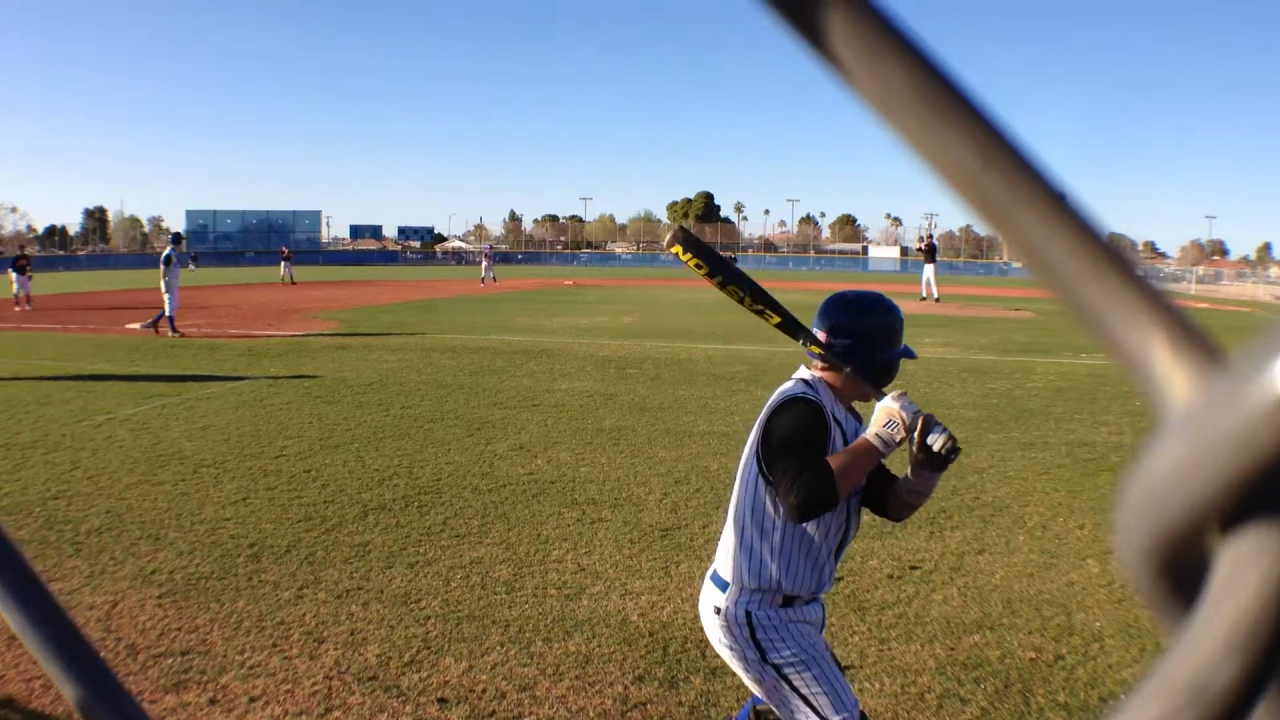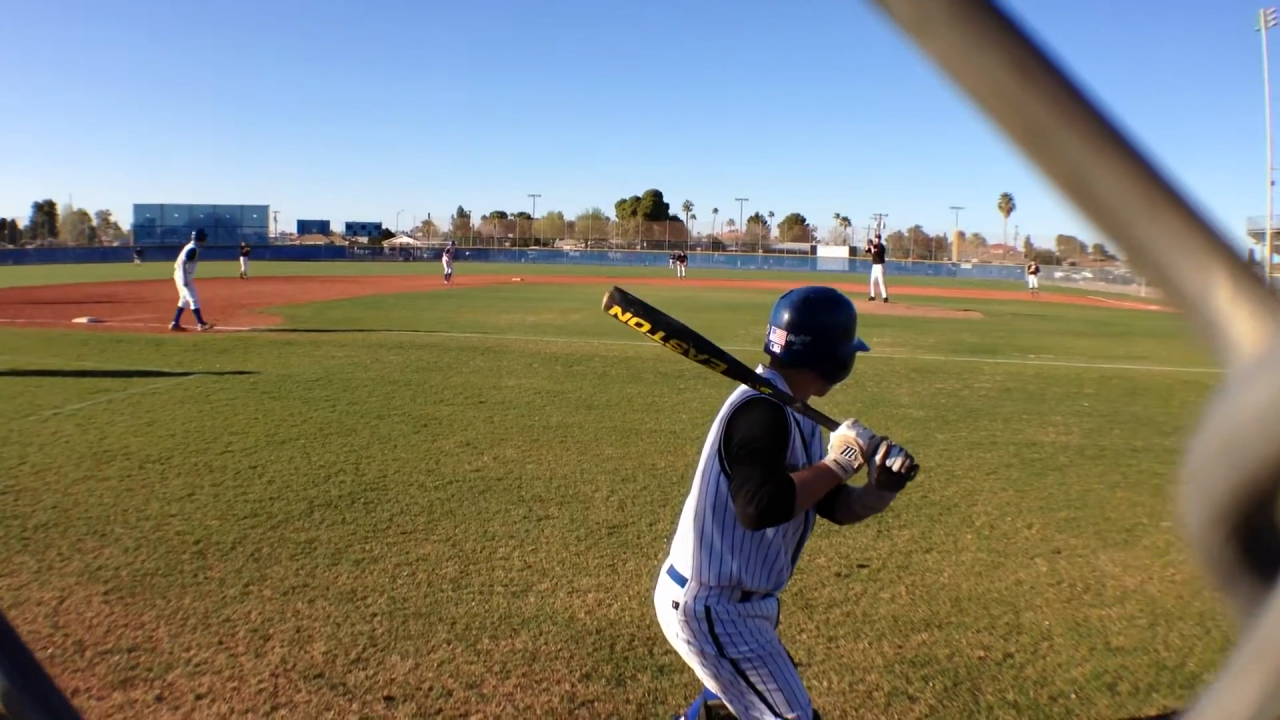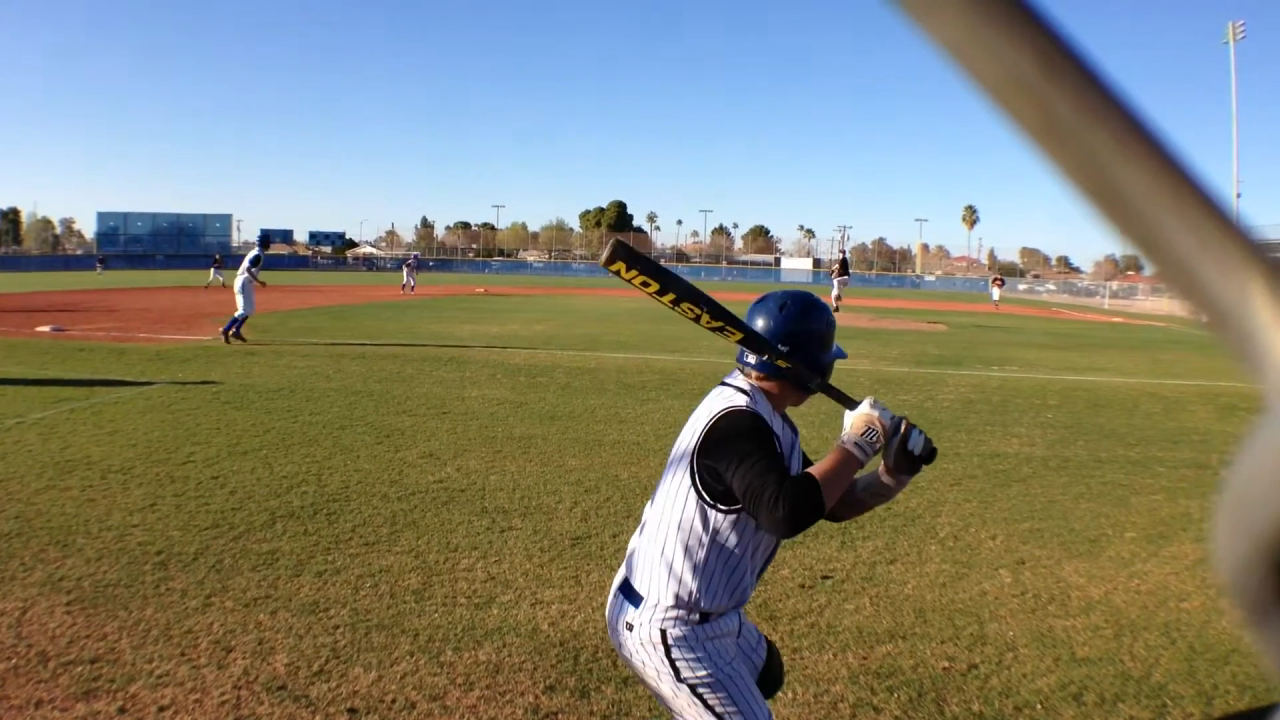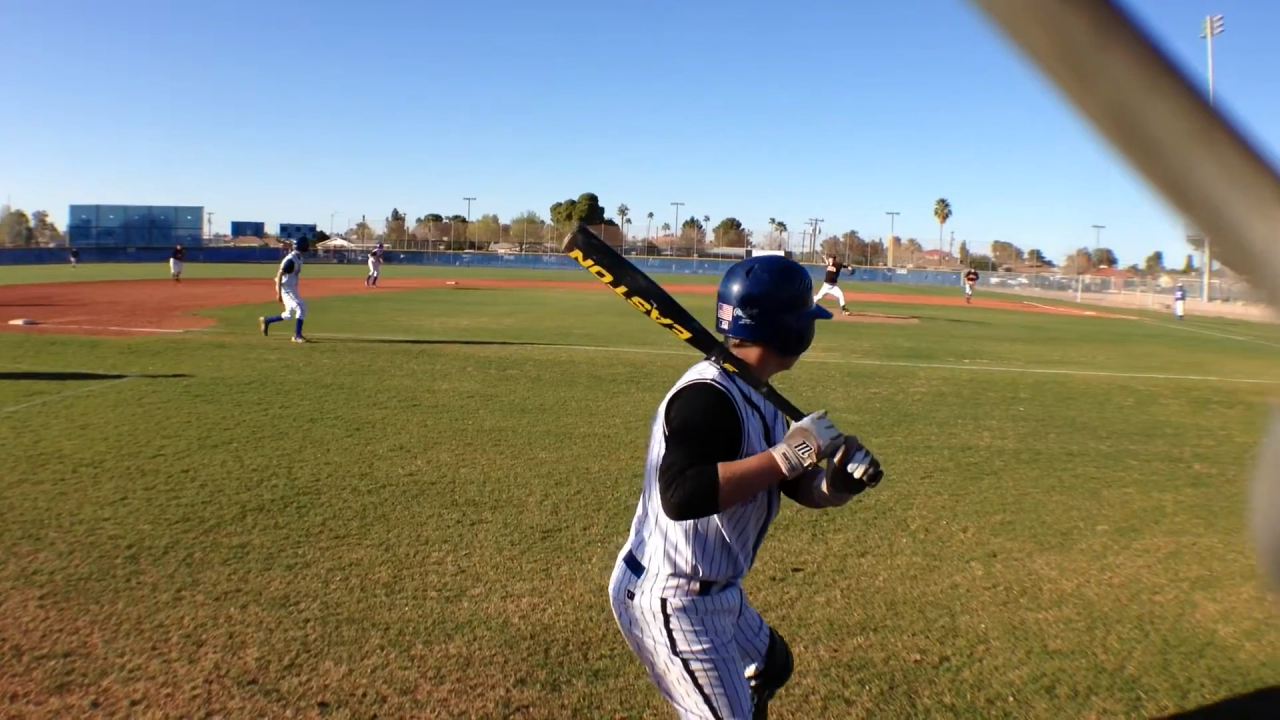
dt=1s
person 1, frame 1
left shoulder: (841, 415)
right shoulder: (801, 409)
left elbow: (891, 504)
right elbow: (802, 500)
left wrist: (925, 471)
right wrist: (878, 438)
left hip: (772, 602)
right hip: (757, 612)
person 1, frame 2
left shoulder: (792, 412)
right shoulder: (763, 409)
left elbow: (835, 507)
right elbow: (758, 507)
left wrist: (880, 489)
right wrist: (838, 463)
left hip: (721, 598)
right hip: (714, 608)
person 1, frame 3
left shoulder: (763, 417)
right shoulder: (737, 423)
left elbow: (828, 501)
right elbow: (786, 513)
left wrist: (893, 475)
right wrist: (856, 444)
left hip: (690, 609)
right hip: (667, 627)
left knee: (764, 673)
person 1, frame 4
left shoulder: (758, 393)
right shoulder: (707, 395)
left elbow: (802, 487)
right elbow: (681, 496)
left wrist: (839, 481)
right wrist: (787, 455)
left hip: (711, 591)
right hip: (672, 601)
left knee: (769, 668)
